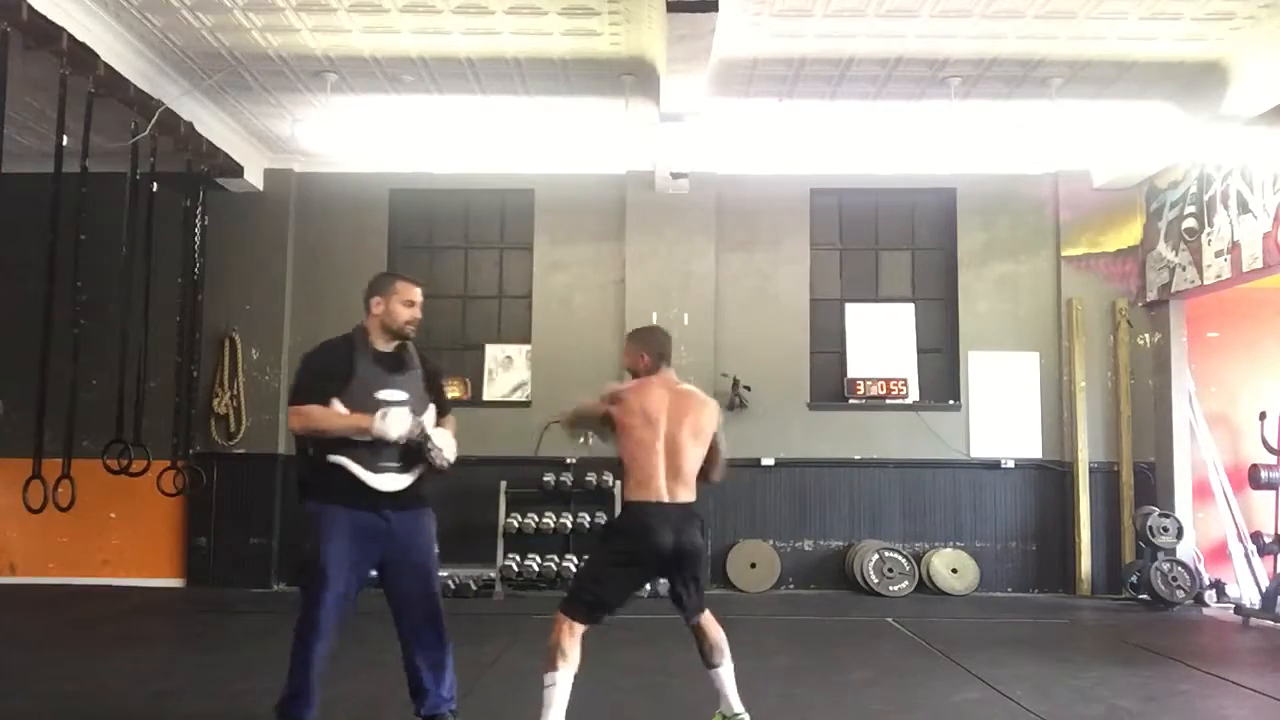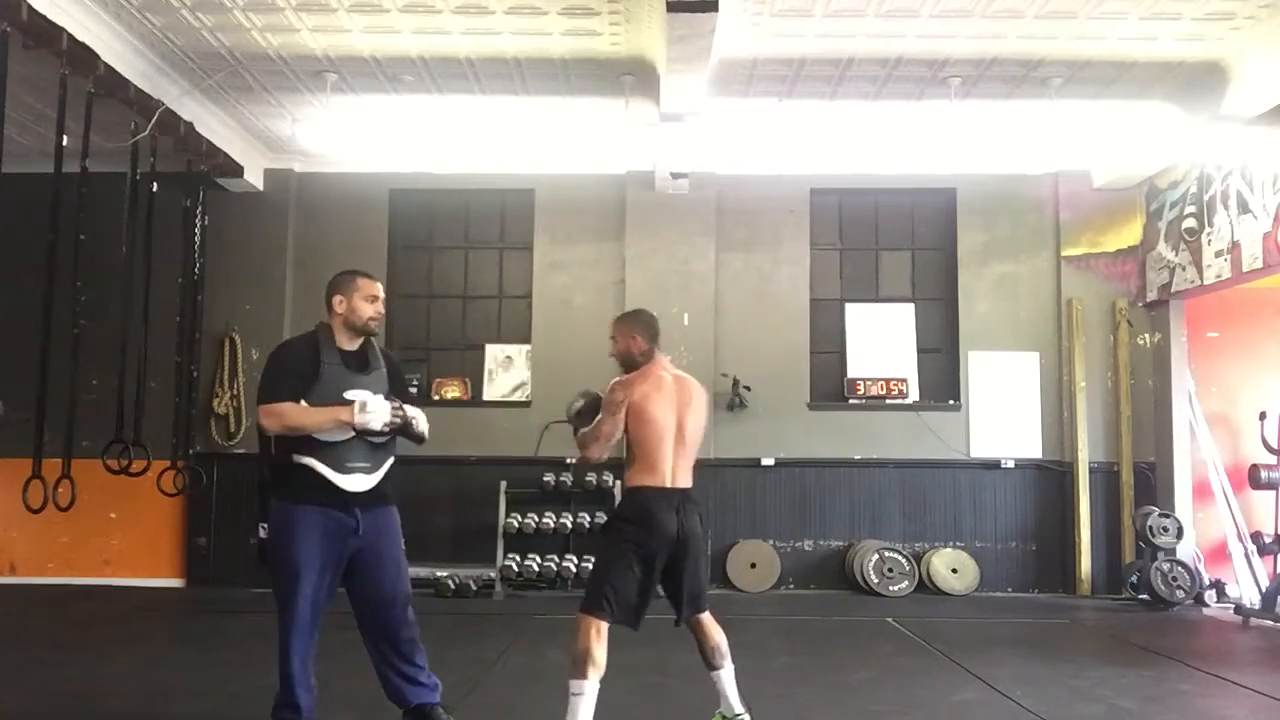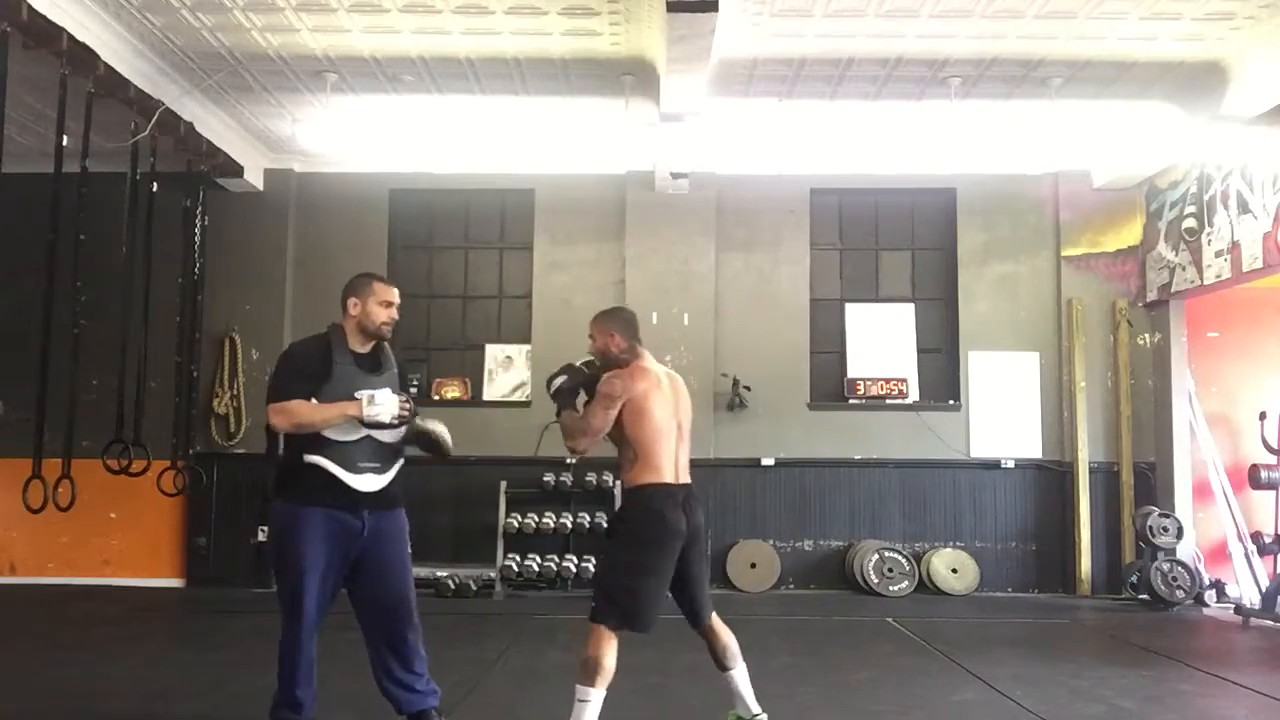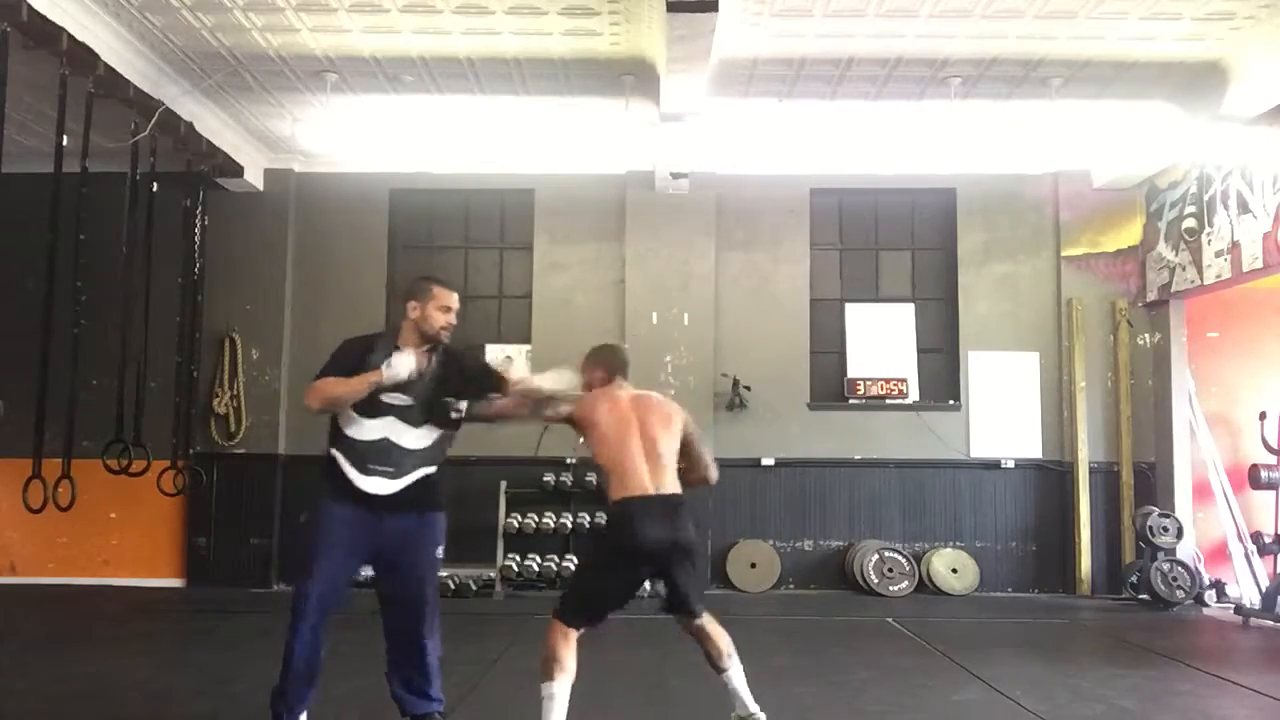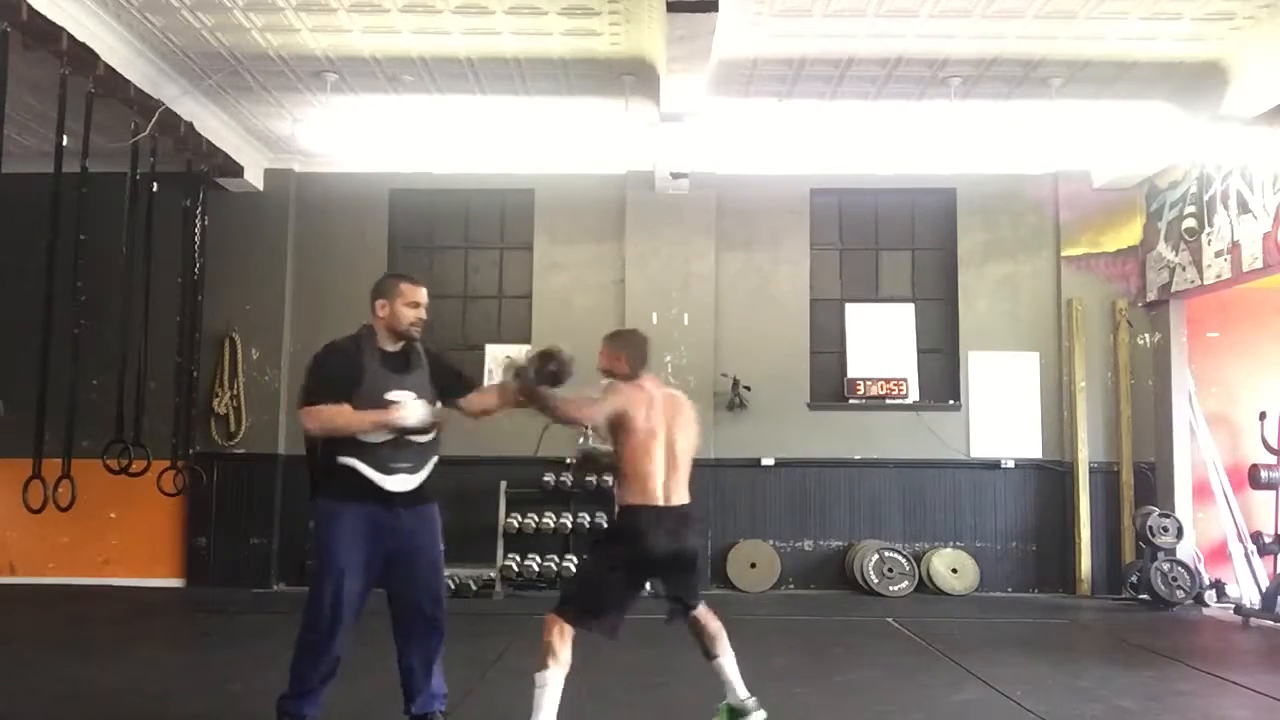
dt=0.4s
person 1, frame 1
left shoulder: (421, 365)
right shoulder: (332, 356)
left elbow: (445, 420)
right elbow: (299, 419)
left wrist: (446, 441)
right wrist: (375, 422)
left hip: (407, 511)
right hip: (340, 510)
left knee: (424, 615)
right knee: (321, 615)
person 1, frame 2
left shoulder: (384, 362)
right shoulder: (297, 354)
left elbow: (402, 419)
right elbow: (271, 416)
left wrist: (412, 422)
right wrist: (351, 414)
left hip: (373, 509)
right hip: (307, 509)
left knee: (392, 611)
right knee: (300, 617)
person 1, frame 3
left shoulder: (390, 364)
right shoulder: (308, 355)
right elbow: (281, 416)
left wrist: (423, 430)
right wrist: (360, 407)
left hip: (381, 511)
right hip: (313, 510)
left knee: (396, 614)
right knee: (303, 616)
person 1, frame 4
left shoulder: (458, 369)
right shoulder: (370, 351)
left elbow: (516, 386)
right elbow: (316, 400)
right wrist: (382, 376)
left hip: (414, 515)
right hip: (345, 506)
left knee: (416, 615)
right knee: (312, 610)
person 1, frame 5
left shoulder: (429, 360)
right shoulder: (341, 357)
left elbow: (473, 402)
right elbow: (313, 419)
right wrist: (390, 416)
left hip: (414, 508)
right hip: (350, 507)
left knee: (426, 612)
right knee: (331, 612)
person 2, frame 1
left shoulder: (625, 395)
right shoulder: (707, 406)
left elbow: (572, 420)
right elbow: (714, 474)
left hip: (639, 525)
right hip: (686, 525)
left knee: (569, 623)
right knee: (698, 615)
person 2, frame 2
left shoulder: (626, 388)
right shoulder: (695, 389)
left elbow: (593, 452)
left wrist: (581, 424)
left hip: (642, 512)
right hip: (686, 511)
left knee: (593, 620)
right knee: (699, 614)
person 2, frame 3
left shoulder: (619, 381)
right shoulder: (674, 382)
left elbow: (579, 441)
left wrist: (564, 399)
right wrist: (594, 392)
left hip: (649, 510)
right hip: (687, 507)
left knee: (604, 627)
right knee: (704, 617)
person 2, frame 4
left shoulder: (588, 403)
right shoulder: (669, 408)
left elbow: (521, 406)
right elbow: (707, 475)
left wrist: (469, 410)
left hip: (633, 525)
right hip: (677, 522)
left knee: (564, 629)
right knee: (696, 619)
person 2, frame 5
left shoulder: (621, 394)
right shoulder: (682, 404)
left elbow: (572, 413)
left wrist: (532, 389)
left hip: (637, 531)
right hip: (679, 530)
left knee: (560, 624)
right knee: (695, 611)
